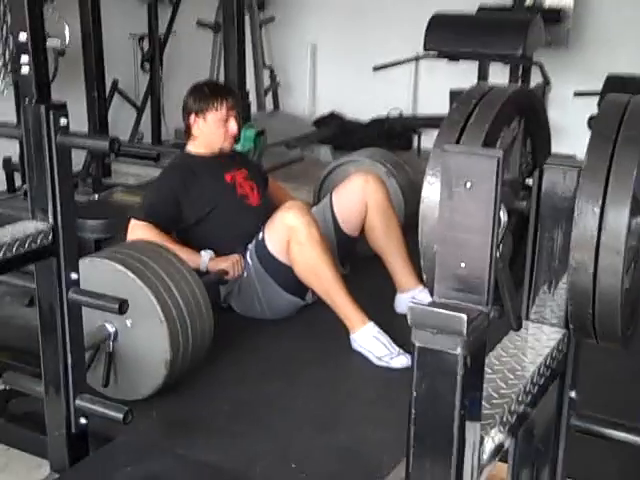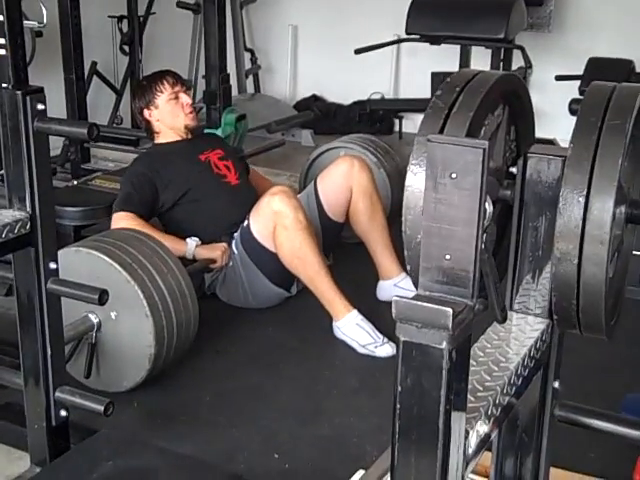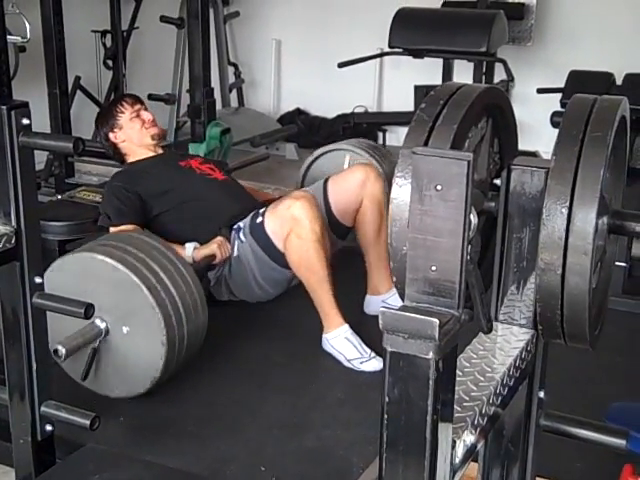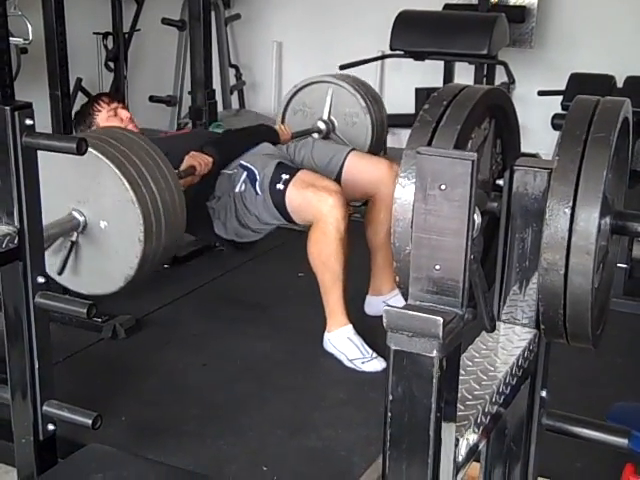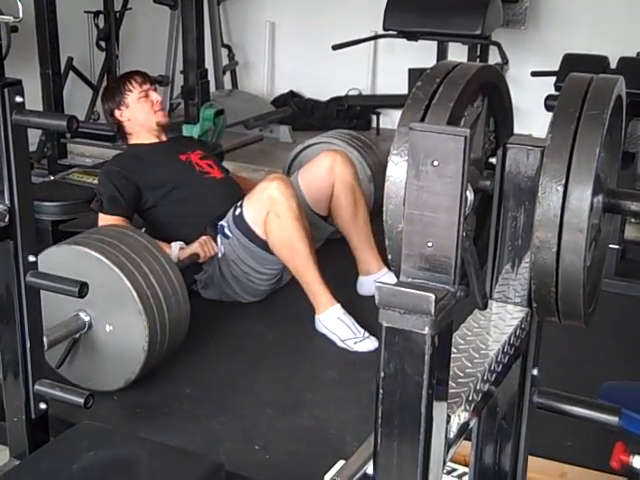
dt=1s
person 1, frame 1
left shoulder: (235, 159)
right shoulder: (175, 180)
right elbow: (137, 238)
left wrist: (312, 222)
right wrist: (205, 261)
left hip: (294, 257)
right hip: (249, 280)
left knee: (364, 185)
right knee: (294, 216)
left ankle: (410, 292)
right ankle: (361, 330)
person 1, frame 2
left shoulder: (211, 142)
right shoulder: (148, 168)
right elbow: (122, 227)
left wrist: (299, 207)
right wrist: (194, 248)
left hip: (283, 242)
right hip: (234, 267)
left knee: (350, 168)
right knee: (279, 202)
left ankle: (393, 281)
right ankle: (346, 318)
person 1, frame 3
left shoulder: (187, 157)
right shoulder: (125, 184)
left wrist: (286, 198)
right wrist: (191, 252)
left hip: (267, 223)
right hip: (234, 253)
left knee: (364, 178)
right knee: (301, 209)
left ankle: (381, 295)
right ankle: (335, 331)
person 1, frame 4
left shoulder: (159, 146)
left wrist: (274, 133)
right wrist: (183, 174)
right hip: (235, 183)
left knee: (385, 174)
right knee: (329, 202)
left ankle: (383, 293)
right ankle: (338, 331)
person 1, frame 5
left shoulder: (190, 145)
right shoulder: (122, 170)
right wrist: (177, 251)
left hip: (270, 244)
right hip: (222, 262)
left knee: (333, 163)
right knee: (275, 190)
left ankle: (373, 275)
right ankle: (328, 312)
